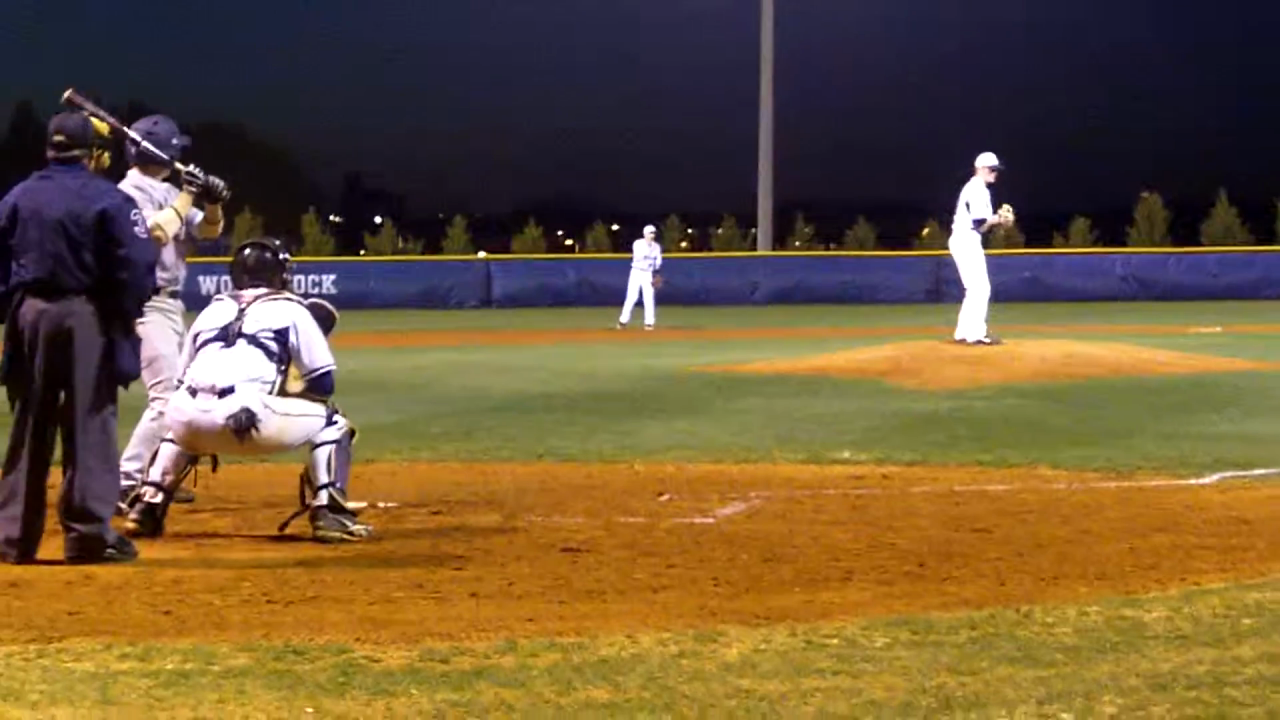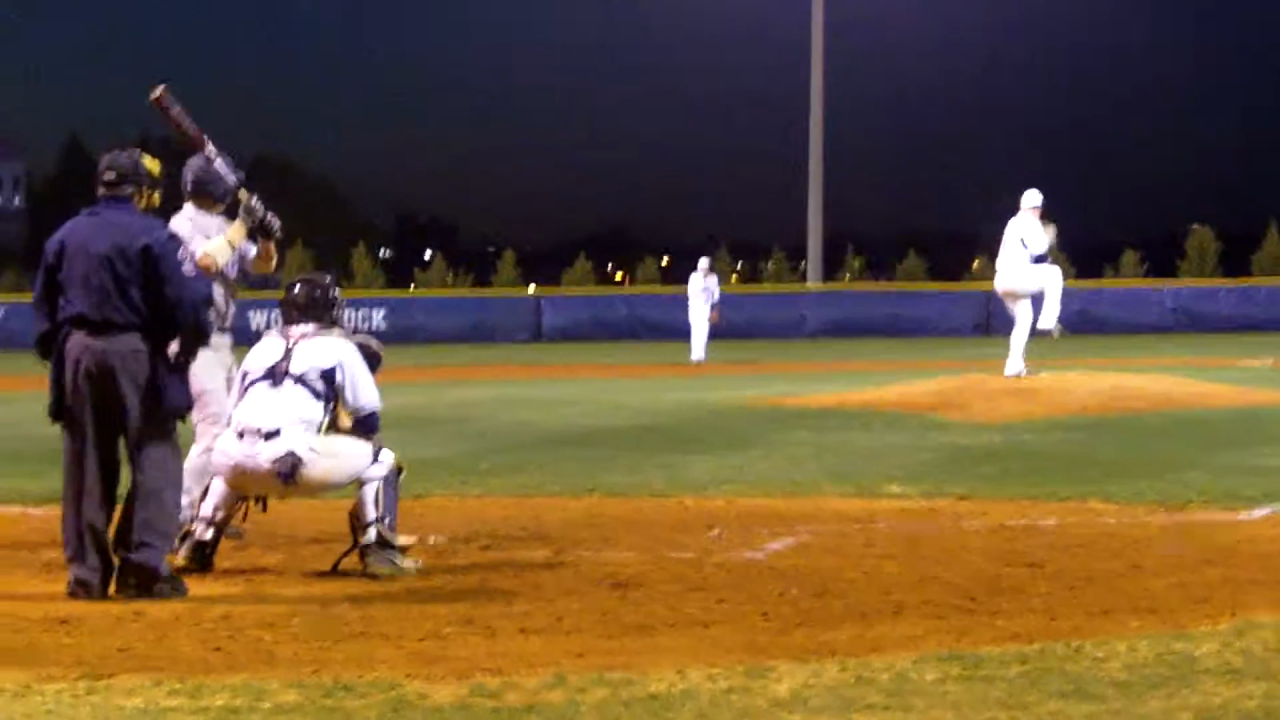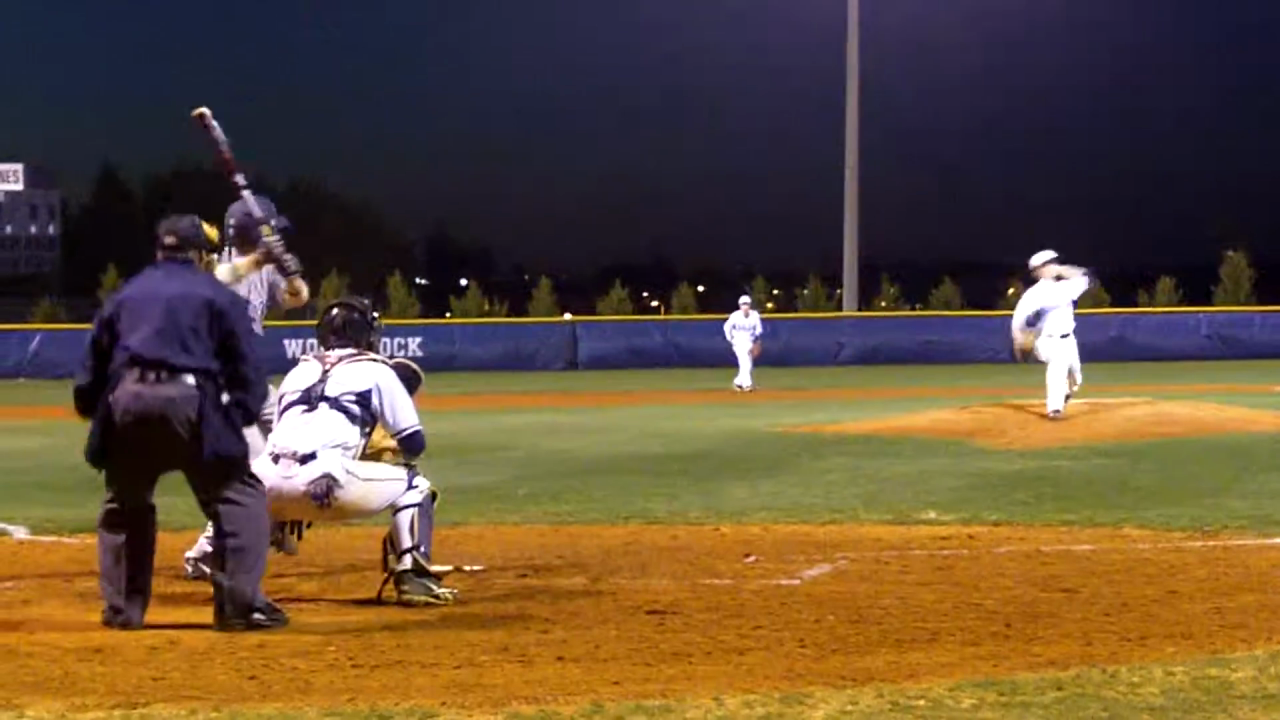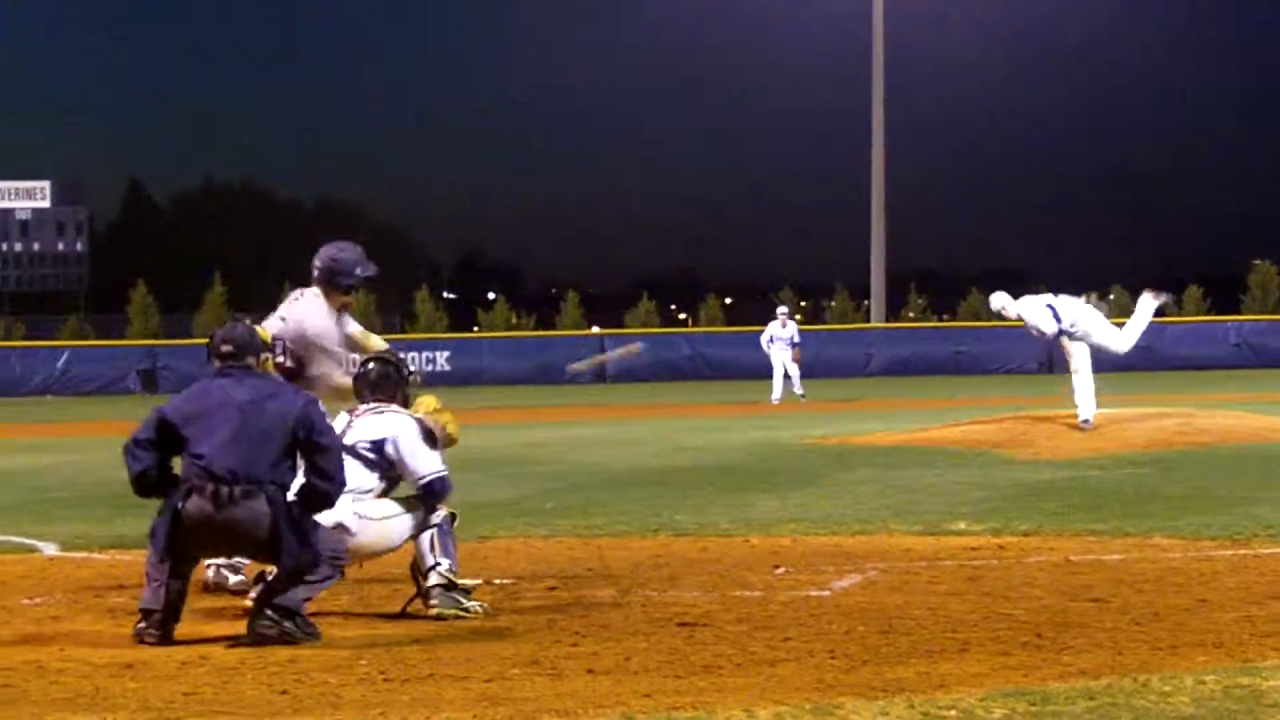
dt=0.5s
person 1, frame 1
right shoulder: (108, 198)
right elbow: (137, 266)
right wrist: (123, 315)
right hip: (86, 317)
right knee: (90, 425)
right ankle: (89, 534)
person 1, frame 2
left shoulder: (64, 235)
right shoulder: (154, 235)
left elbow: (44, 307)
right elbow: (187, 301)
left wrist: (58, 356)
right wrist: (193, 339)
left hip: (77, 354)
right hip: (135, 354)
left knee: (86, 464)
right knee: (154, 460)
left ankle: (87, 573)
right ankle: (142, 566)
person 1, frame 3
left shoulder: (127, 293)
right shoulder: (217, 294)
left elbow: (93, 366)
right elbow: (246, 367)
left wrist: (98, 411)
right wrist: (237, 417)
left hip: (128, 399)
right hip: (188, 401)
left knee: (125, 504)
right knee: (238, 498)
left ankle: (121, 606)
right ankle: (240, 603)
person 1, frame 4
left shoulder: (189, 399)
right shoulder: (293, 400)
left elbow: (140, 450)
right elbow: (328, 468)
left wrist: (172, 491)
right wrist: (301, 507)
left hip: (198, 515)
right hip: (259, 516)
left knee: (172, 524)
right knee: (327, 552)
left ankle: (155, 617)
right ankle: (277, 611)
person 2, frame 1
left shoulder: (168, 191)
right shoulder: (130, 191)
left elbow: (209, 230)
right elbow: (158, 232)
left wrist: (213, 201)
right wrist: (187, 194)
left hip: (171, 304)
right hip: (146, 306)
right knee: (167, 397)
right ankle: (124, 486)
person 2, frame 2
left shoulder: (223, 226)
right shoulder: (183, 224)
left elbow: (263, 265)
right elbow: (208, 261)
left wrist: (266, 237)
right wrist: (242, 226)
left hip: (219, 340)
left knee: (228, 429)
right knee: (215, 432)
right ankle: (172, 521)
person 2, frame 3
left shoulder: (266, 268)
right shoulder: (218, 264)
left elbow: (296, 298)
left wrist: (290, 272)
right wrist: (257, 260)
left ankle: (268, 524)
right ankle: (205, 554)
person 2, frame 4
left shoulder: (311, 298)
right shoulder: (316, 322)
left elbow: (358, 336)
right elbow: (337, 388)
left wrist: (376, 348)
right ankle: (227, 564)
person 3, frame 1
left shoulder: (212, 310)
right shoulder: (291, 308)
right elbow: (323, 385)
right wrist: (296, 394)
left hip: (185, 413)
right hip: (240, 413)
right knee: (331, 423)
left ankle: (146, 508)
right ankle: (329, 514)
person 3, frame 2
left shoulder: (261, 346)
right shoulder: (340, 346)
right elbow: (368, 424)
right wrist: (343, 430)
left hip: (235, 457)
right hip: (288, 457)
right knee: (378, 460)
left ankle: (197, 545)
right ankle: (378, 549)
person 3, frame 3
left shoulder: (299, 370)
right shoulder: (377, 370)
right elbow: (412, 445)
left hip: (273, 480)
right hip: (322, 479)
right knee: (413, 485)
right ankle: (411, 578)
person 3, frame 4
left shoulder: (344, 421)
right shoulder: (402, 423)
right elbow: (438, 489)
right wrist: (430, 447)
right hip: (337, 523)
right knee: (428, 510)
right ankle: (442, 592)
person 4, frame 1
left shoulder: (973, 188)
right shoulder: (978, 189)
right elbow: (978, 221)
left wrist: (996, 219)
right wrist: (998, 219)
left hip: (963, 241)
right hip: (967, 241)
left knee: (974, 289)
right knee: (980, 288)
left ankle: (963, 333)
right ankle: (975, 334)
person 4, frame 2
left shoulder: (1013, 223)
right shoulder: (1032, 224)
right elbow: (1040, 257)
left wrist: (1044, 238)
right wrist: (1047, 240)
left hip: (1001, 280)
right hip: (1018, 273)
left knee: (1024, 320)
right knee: (1054, 276)
left ankle: (1014, 367)
right ankle: (1047, 323)
person 4, frame 3
left shoulder: (1064, 287)
right shoulder: (1031, 296)
left elbow: (1084, 278)
right elbow: (1018, 325)
left wrist: (1060, 269)
right wrist: (1022, 342)
left hip: (1067, 340)
right hip: (1047, 341)
left knee: (1074, 373)
right knee: (1060, 362)
left ankle: (1064, 391)
right ankle: (1055, 406)
person 4, frame 4
left shoulder: (1032, 311)
right shoulder: (1026, 305)
left elbow: (1058, 333)
right elbow: (1054, 299)
left wrist: (1072, 358)
right wrist: (1080, 303)
left hip: (1084, 322)
right hip: (1073, 330)
left knee: (1121, 343)
right knee: (1080, 372)
left ankle: (1148, 301)
right ankle: (1086, 416)
